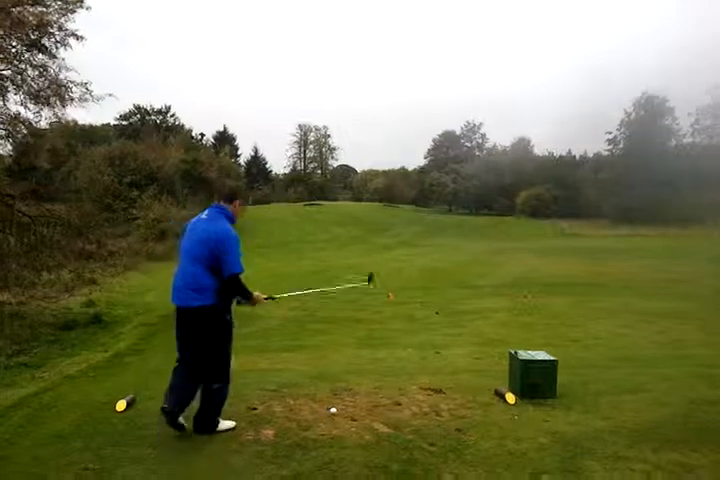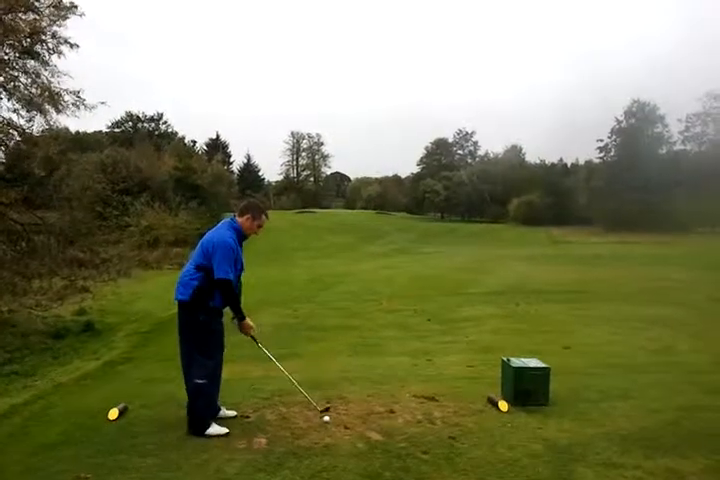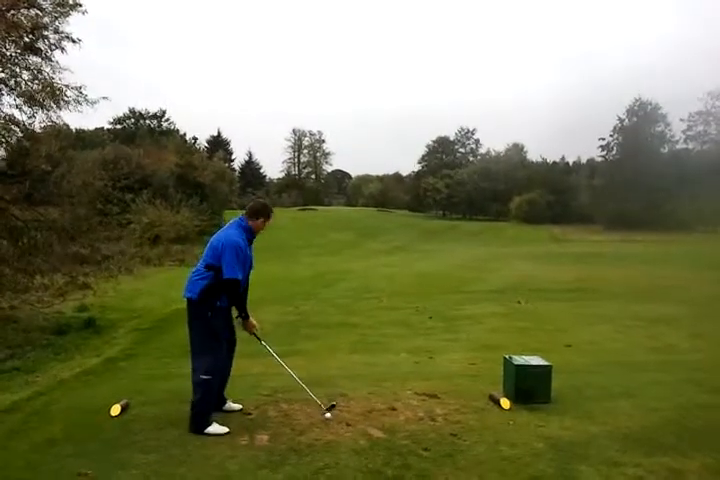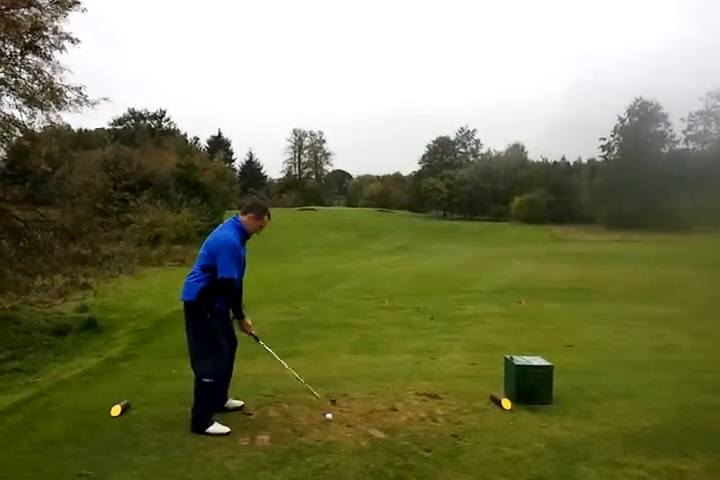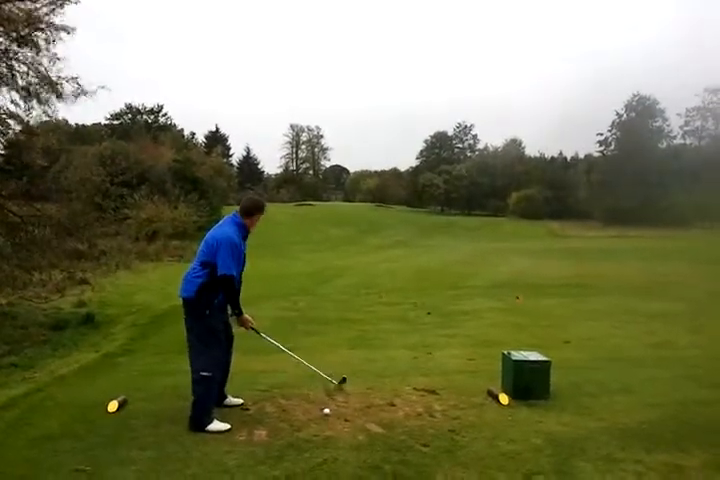
dt=1s
person 1, frame 1
left shoulder: (194, 223)
right shoulder: (225, 232)
right elbow: (232, 280)
left wrist: (240, 294)
right wrist: (249, 296)
left hip: (185, 301)
right hip: (210, 306)
left knee: (189, 358)
right knee: (215, 366)
left ankle: (173, 406)
right ankle: (207, 421)
person 1, frame 2
left shoulder: (230, 234)
right shoulder: (225, 240)
left elbow: (231, 281)
right elbow: (225, 284)
left wrist: (238, 314)
right wrist: (241, 318)
left hip: (206, 302)
right hip: (196, 303)
left knee: (212, 357)
right knee: (204, 360)
left ankle: (210, 407)
right ankle: (200, 421)
person 1, frame 3
left shoulder: (242, 236)
right shoulder: (233, 240)
left elbow: (242, 279)
right elbow: (231, 284)
left wrist: (243, 312)
right wrist: (245, 316)
left hip: (217, 300)
right hip: (204, 301)
left knee: (226, 347)
right knee: (209, 357)
left ankle: (216, 399)
right ankle: (200, 419)
person 1, frame 4
left shoulder: (235, 235)
right shoulder: (228, 240)
left elbow: (234, 280)
right elbow: (227, 283)
left wrist: (239, 312)
right wrist: (240, 317)
left hip: (214, 301)
right hip: (202, 303)
left knee: (227, 347)
right knee: (210, 358)
left ankle: (218, 398)
right ankle: (201, 420)
person 1, frame 5
left shoulder: (233, 229)
right shoulder: (229, 237)
left elbow: (231, 277)
right elbow: (226, 280)
left wrist: (235, 309)
right wrist: (238, 313)
left hip: (211, 296)
right hip: (200, 299)
left knee: (223, 344)
right knee: (207, 354)
left ankle: (217, 395)
right ankle: (200, 417)
